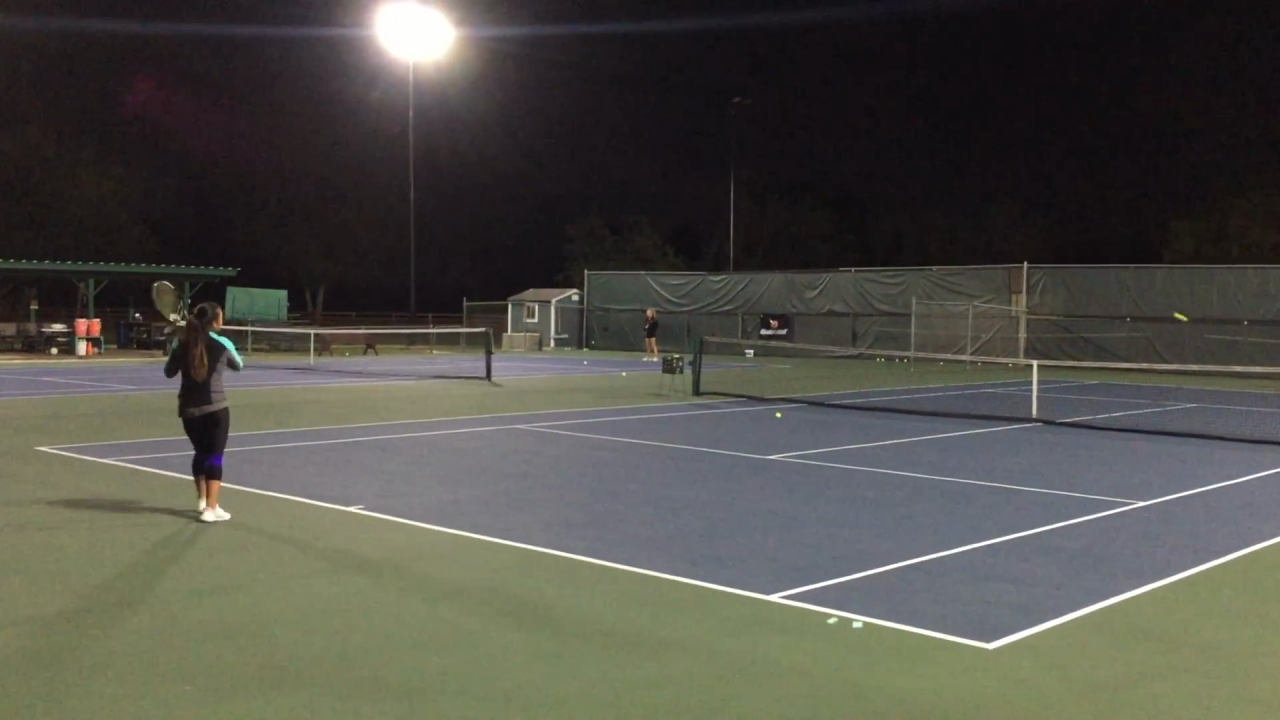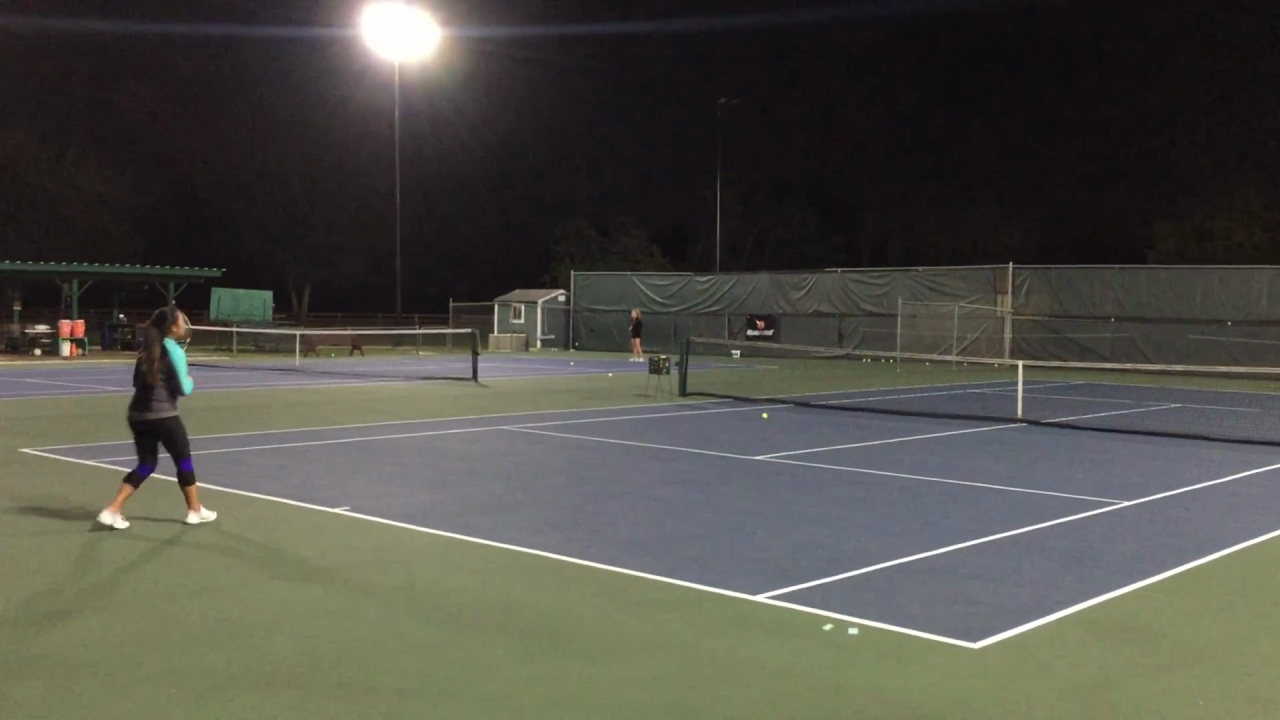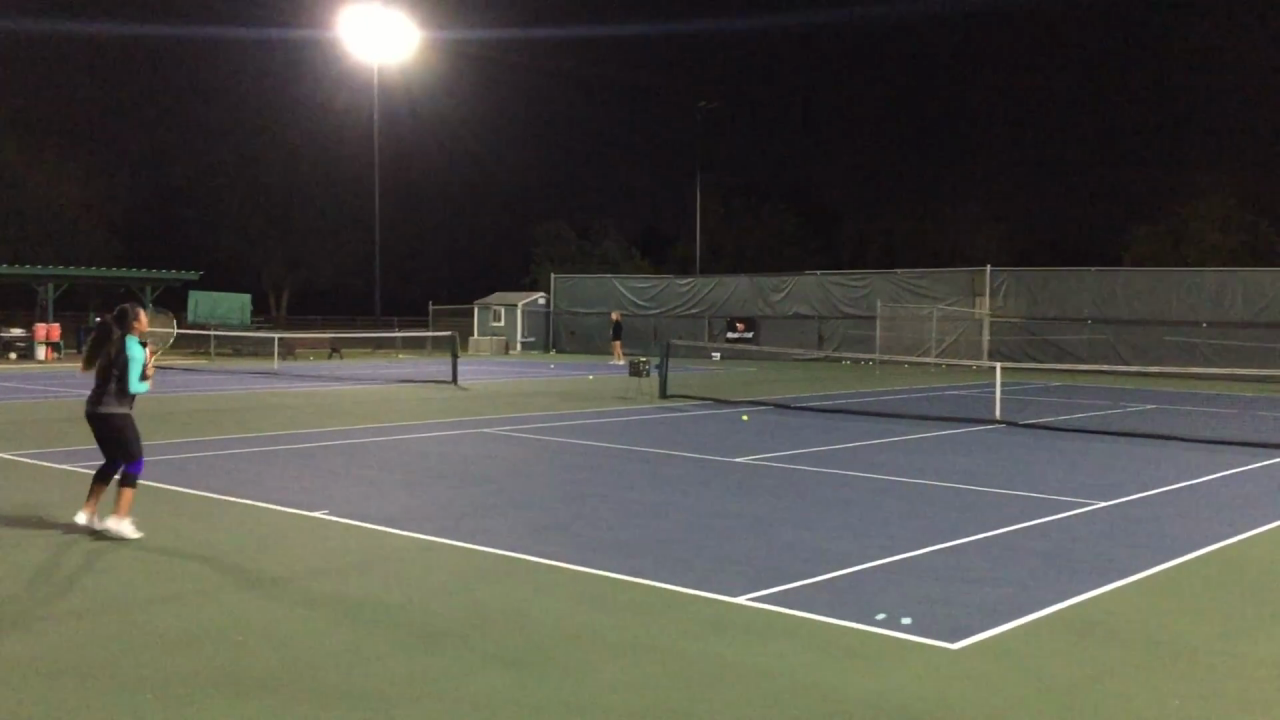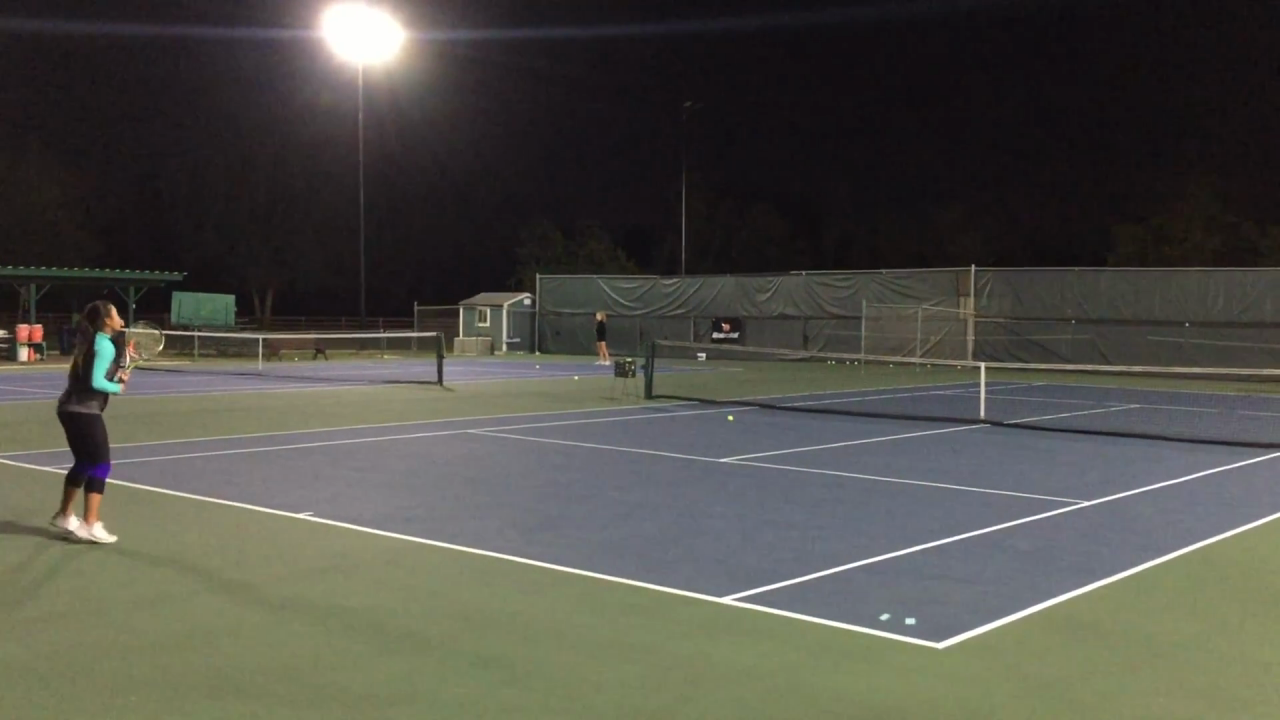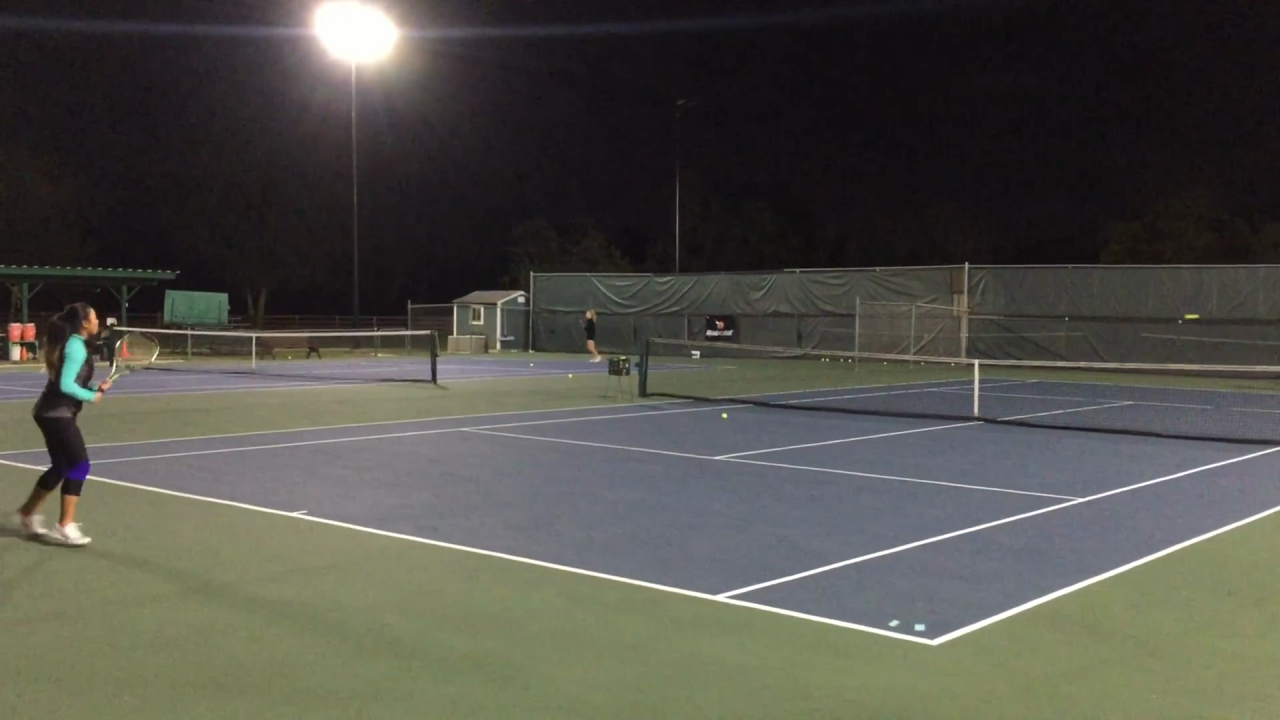
dt=0.3s
person 1, frame 1
left shoulder: (181, 344)
right shoulder: (223, 345)
left elbow: (169, 373)
right elbow: (238, 366)
left hip: (189, 409)
right hip: (214, 408)
left knee: (201, 453)
right knee: (214, 456)
left ankle: (203, 500)
right ankle: (211, 509)
person 1, frame 2
left shoulder: (147, 349)
right shoulder: (175, 352)
right elbow: (184, 389)
right wrist: (188, 379)
left hip: (138, 415)
right hip: (163, 416)
left knee: (146, 465)
right knee: (183, 460)
left ankle: (111, 511)
right ankle: (195, 511)
person 1, frame 3
left shoulder: (113, 344)
right shoulder: (135, 349)
right elbow: (132, 387)
left wrist: (142, 374)
right wrist: (146, 385)
left hip: (96, 410)
right hip: (114, 412)
left knee: (113, 461)
right knee: (134, 461)
left ankle: (87, 512)
right ankle: (118, 519)
person 1, frame 4
left shoulder: (92, 342)
right shoulder: (105, 345)
right elbow: (96, 382)
left wrist: (116, 379)
right wrist: (117, 388)
left hip: (71, 409)
right hip: (84, 411)
left knee: (83, 463)
right knee: (100, 464)
left ankle: (64, 515)
right ankle: (90, 526)
person 1, frame 5
left shoulder: (71, 345)
right shoulder: (77, 348)
right elbow: (65, 385)
left wrist: (95, 388)
right wrist: (91, 396)
left hip: (53, 414)
right hip: (57, 415)
left knee: (61, 467)
right knee: (80, 465)
left ankle: (27, 514)
right ankle: (65, 526)
